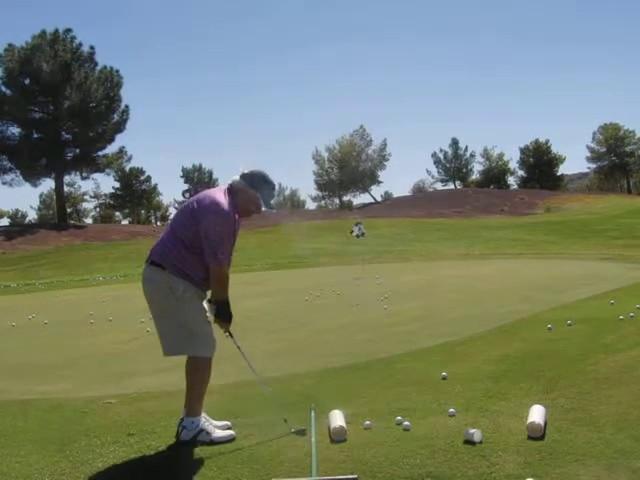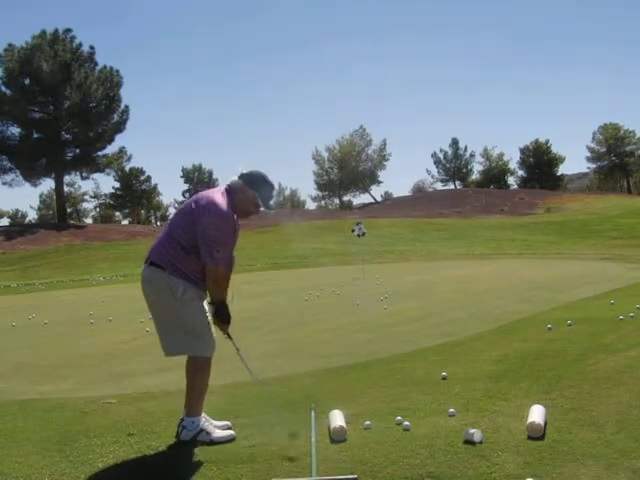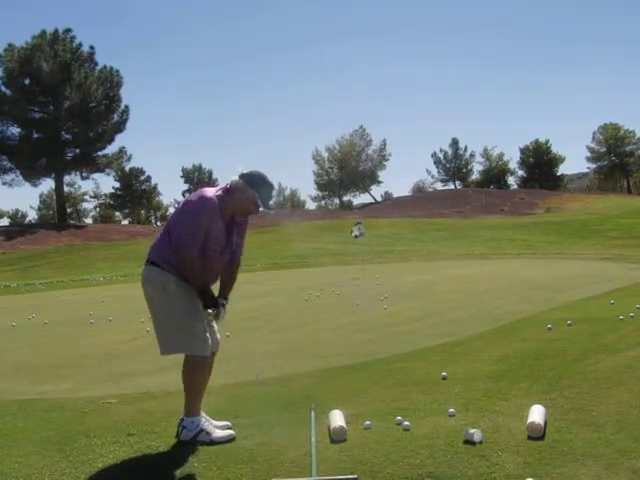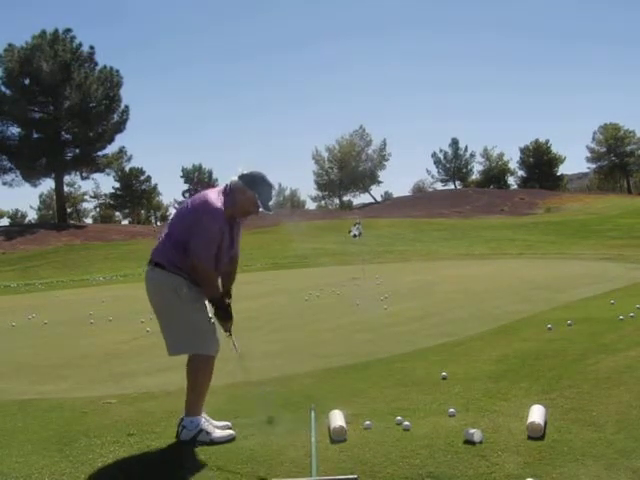
dt=0.3s
person 1, frame 1
left shoulder: (227, 208)
right shoulder: (219, 209)
left elbow: (221, 264)
right elbow: (217, 267)
left wrist: (216, 301)
right wrist: (222, 306)
left hip: (177, 279)
right hip: (169, 280)
left knee: (201, 348)
right knee: (202, 349)
left ankle: (193, 416)
right ankle: (191, 425)
person 1, frame 2
left shoulder: (227, 210)
right shoulder: (216, 209)
left elbow: (225, 262)
right elbow: (213, 267)
left wrist: (219, 302)
right wrist: (220, 307)
left hip: (177, 280)
right hip: (169, 280)
left knee: (201, 347)
right knee: (202, 349)
left ankle: (193, 416)
right ankle: (191, 425)
person 1, frame 3
left shoulder: (238, 217)
right shoulder: (205, 204)
left elbow: (233, 259)
right elbow: (185, 255)
left wrist: (222, 298)
right wrist: (206, 293)
left hip: (190, 284)
right hip: (167, 279)
left knee: (209, 348)
right knee: (198, 349)
left ankle: (194, 416)
right ankle: (191, 425)
person 1, frame 4
left shoulder: (233, 213)
right shoulder: (210, 209)
left elbow: (230, 256)
right elbow: (201, 265)
left wrist: (226, 296)
right wrist: (219, 302)
left hip: (184, 281)
right hip: (172, 279)
left knee: (205, 346)
right knee: (205, 347)
left ankle: (193, 415)
right ankle: (191, 424)
